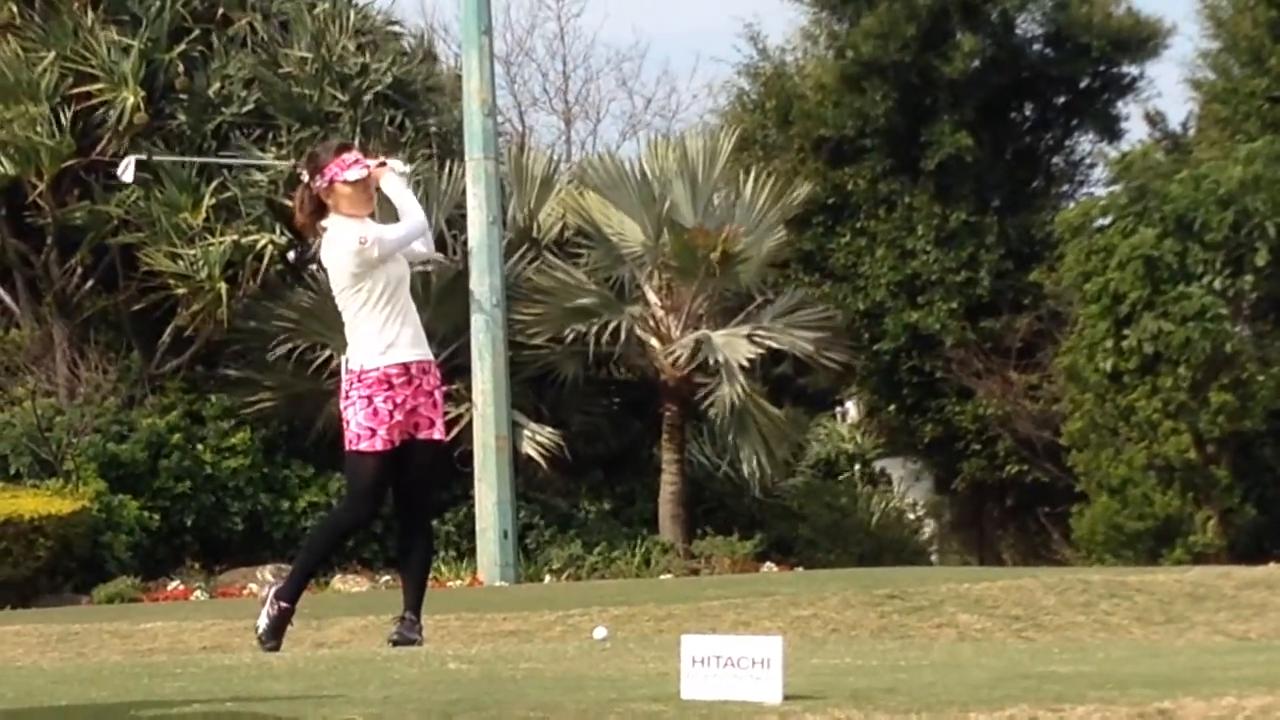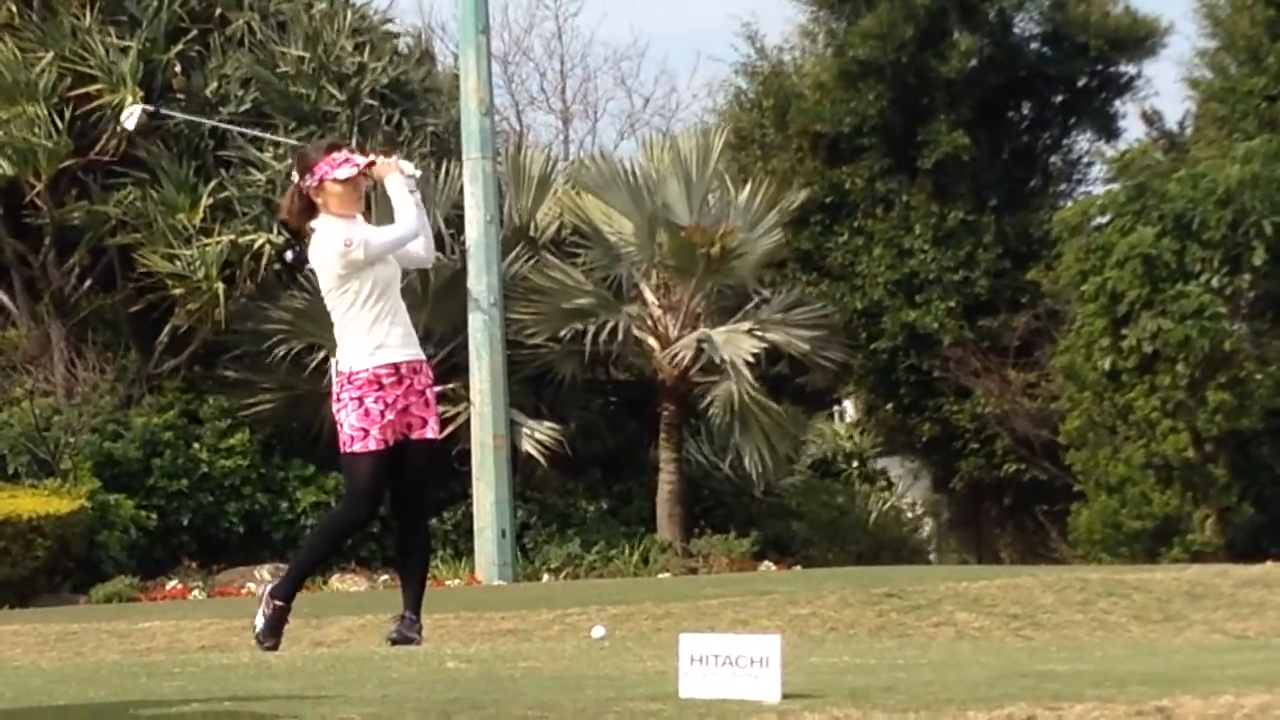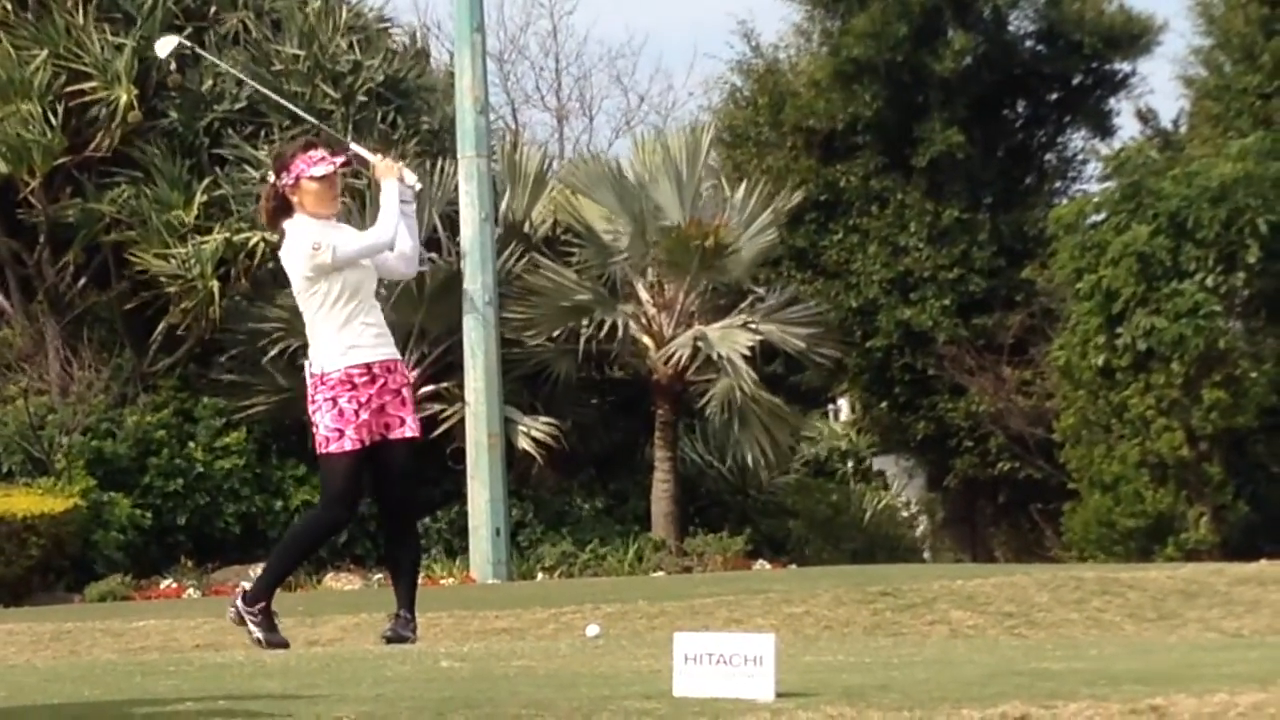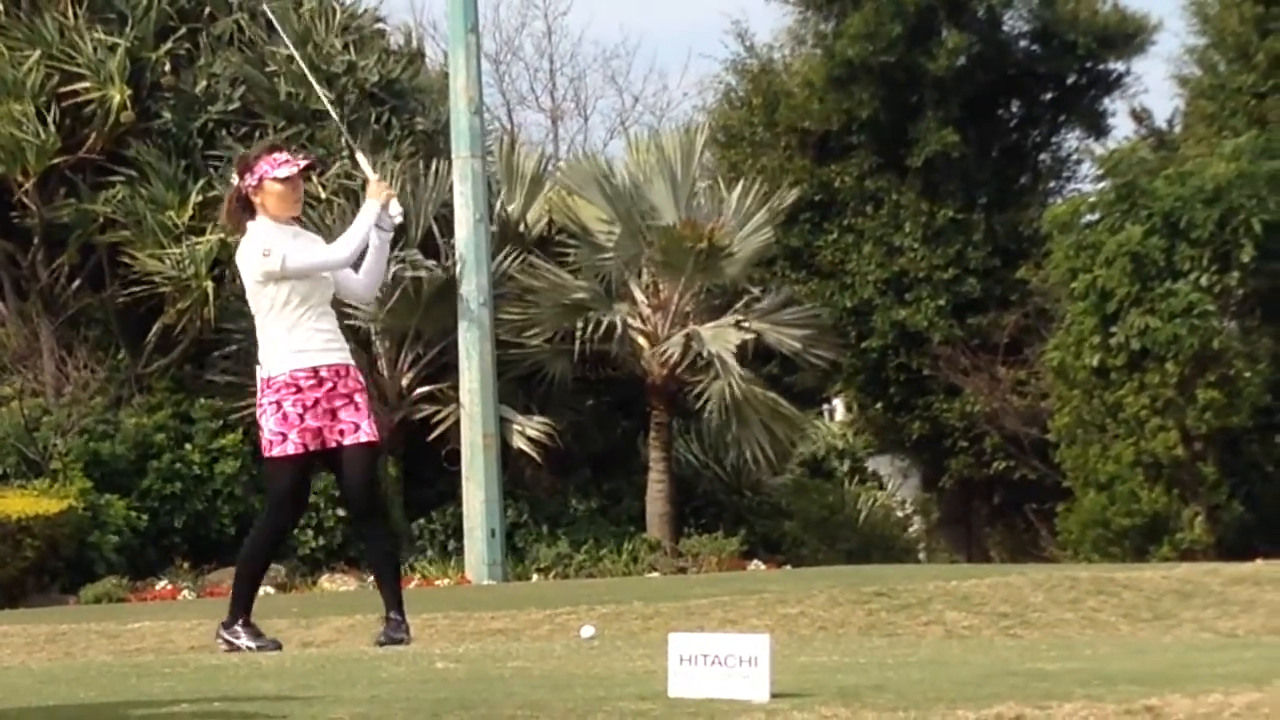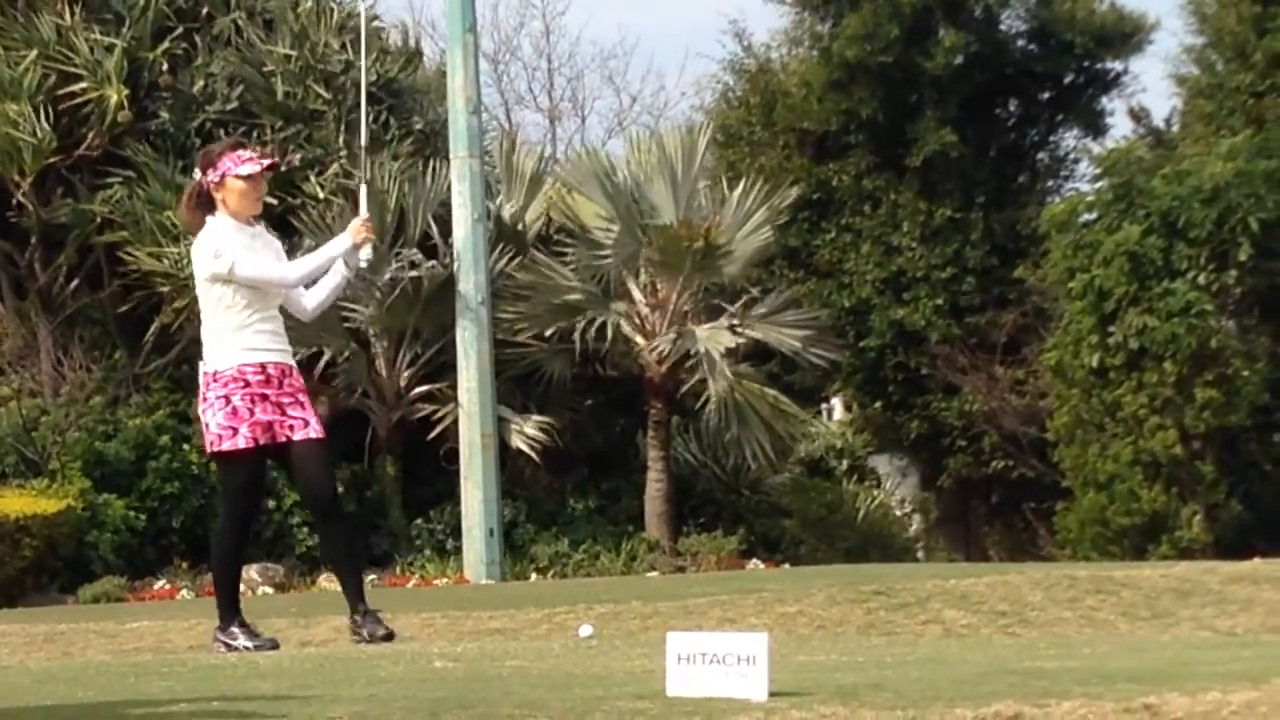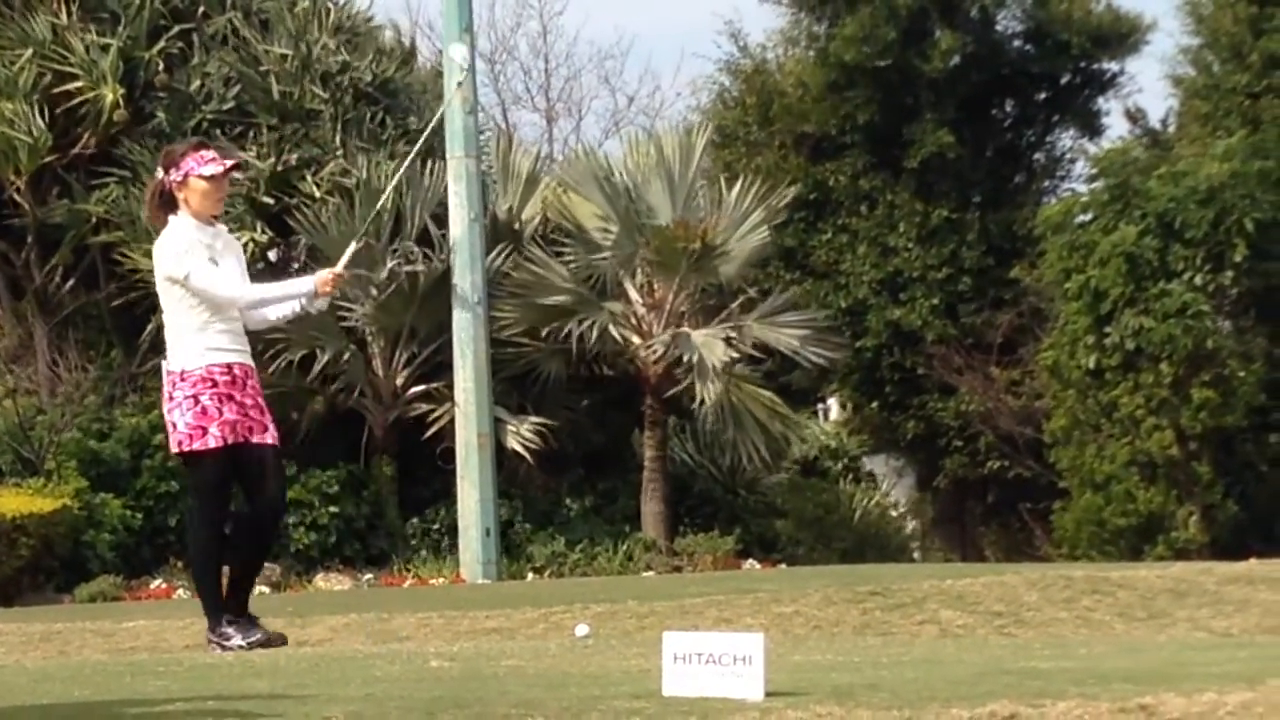
dt=0.2s
person 1, frame 1
left shoulder: (363, 233)
right shoulder: (352, 241)
left elbow: (422, 247)
right elbow: (417, 225)
left wrist: (390, 177)
right wrist: (393, 182)
left hip: (417, 375)
right hip: (374, 383)
left knee: (416, 504)
right knee: (362, 503)
left ankle: (411, 615)
right ankle: (284, 596)
person 1, frame 2
left shoulder: (358, 231)
right shoulder: (336, 242)
left elbow: (423, 252)
right elbow: (408, 230)
left wrist: (403, 183)
right wrist: (393, 179)
left hip: (409, 374)
right hip: (365, 383)
left knee: (413, 503)
right knee: (360, 504)
left ankle: (411, 615)
right ankle: (280, 594)
person 1, frame 3
left shoulder: (340, 232)
right shoulder: (305, 243)
left elbow: (405, 264)
right elbow: (382, 238)
left wrist: (403, 195)
right wrist: (387, 183)
left hip: (387, 374)
right hip: (339, 382)
left knee: (398, 502)
right knee: (338, 505)
left ankle: (405, 613)
right ankle: (254, 597)
person 1, frame 4
left shoulder: (306, 240)
right shoulder: (257, 248)
left elbow: (362, 289)
right elbow: (337, 255)
left wrist: (383, 224)
right wrist: (371, 205)
left hip: (341, 380)
right hip: (288, 387)
left knee: (367, 503)
right knee: (283, 509)
left ankle: (395, 614)
right ankle: (235, 621)
person 1, frame 5
left shoulder: (265, 241)
right shoulder: (212, 246)
left elbow: (305, 306)
right elbow: (289, 275)
left wrist: (347, 259)
right wrist: (345, 239)
left hip: (282, 380)
right hip: (232, 385)
left knee: (324, 496)
right knee: (241, 506)
left ankle: (360, 610)
right ankle: (229, 624)
person 1, frame 6
left shoulder: (226, 242)
right shoulder: (173, 246)
right elbow: (238, 296)
left wrist: (308, 299)
right wrist: (309, 284)
left hip: (241, 379)
right hip: (195, 384)
left knee: (268, 502)
right knee: (211, 506)
left ankle: (237, 610)
right ankle: (219, 623)
